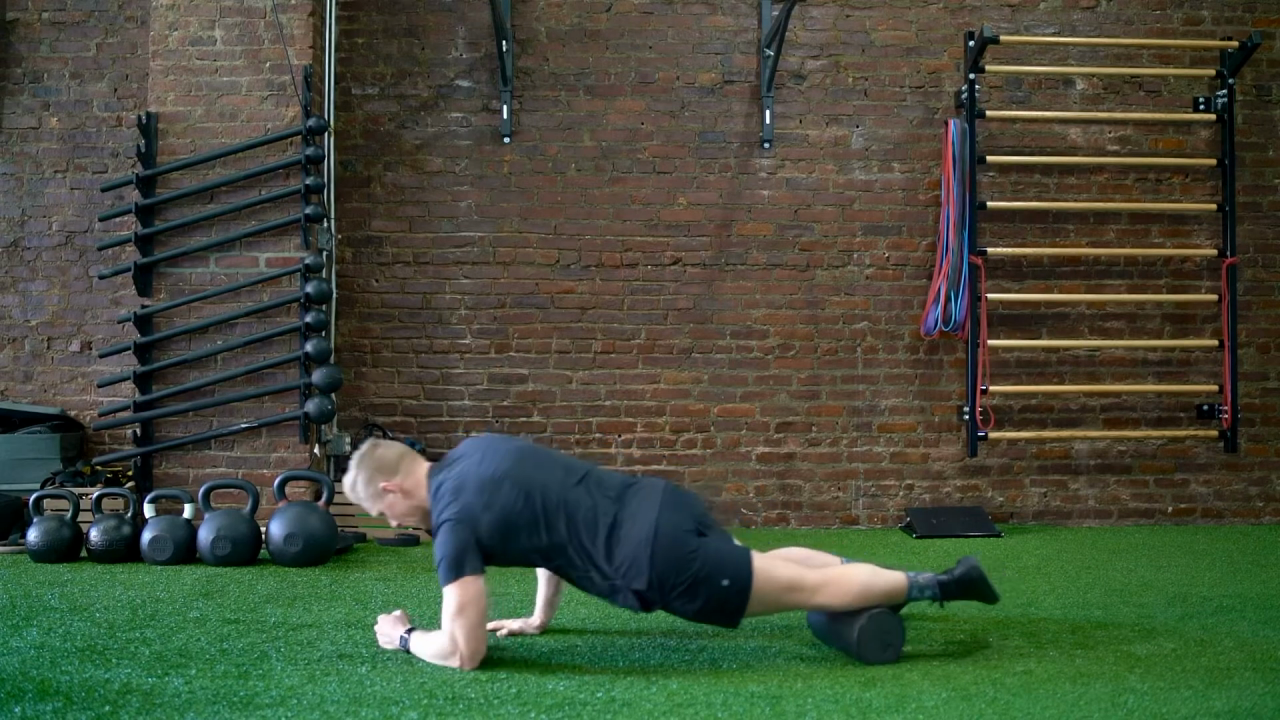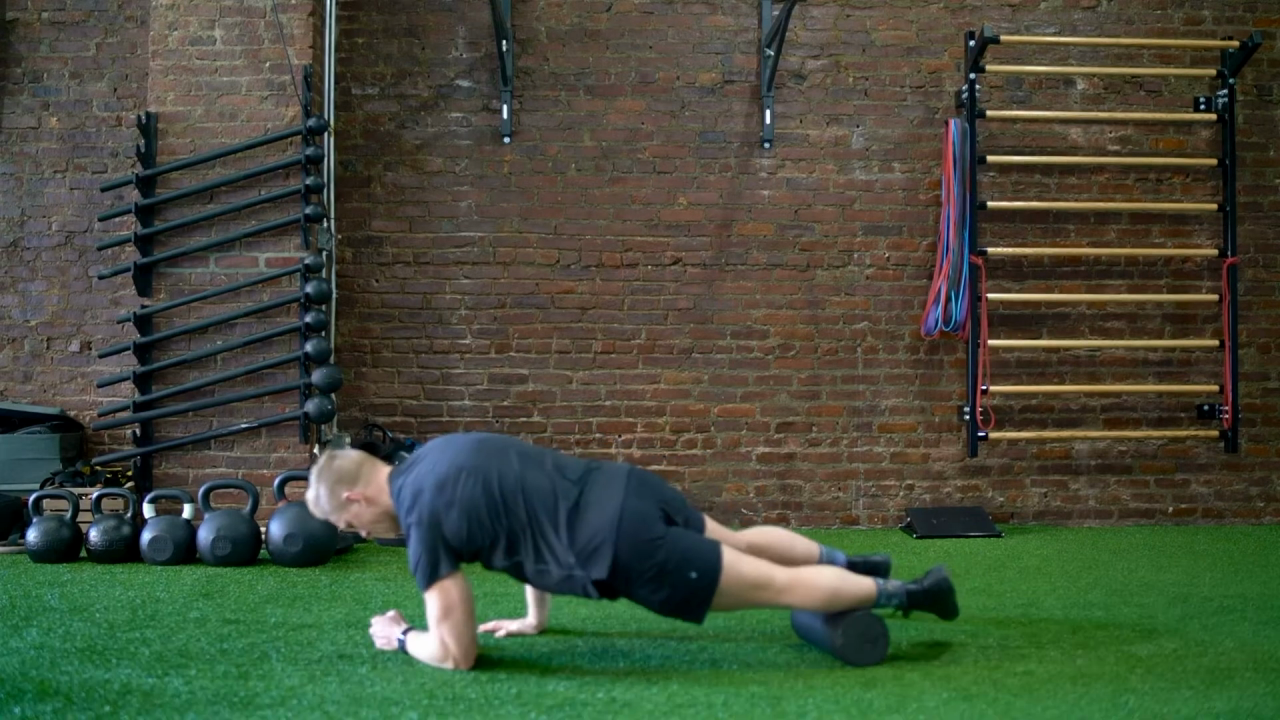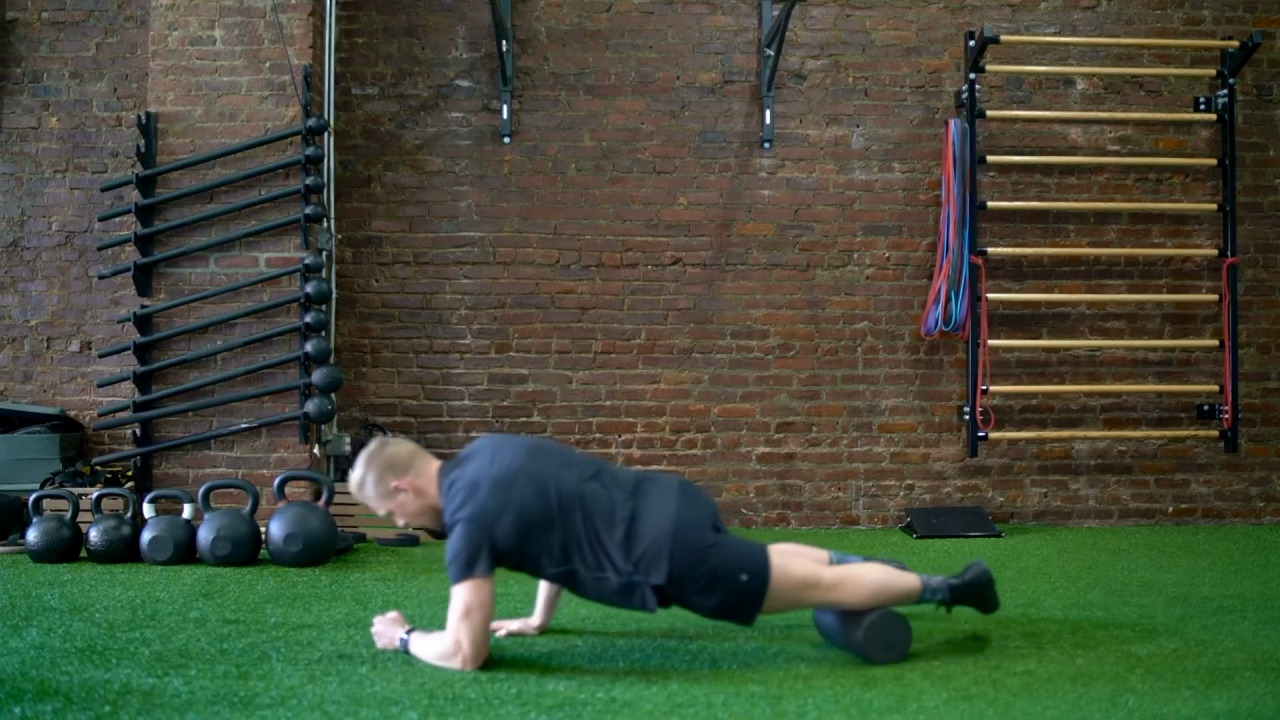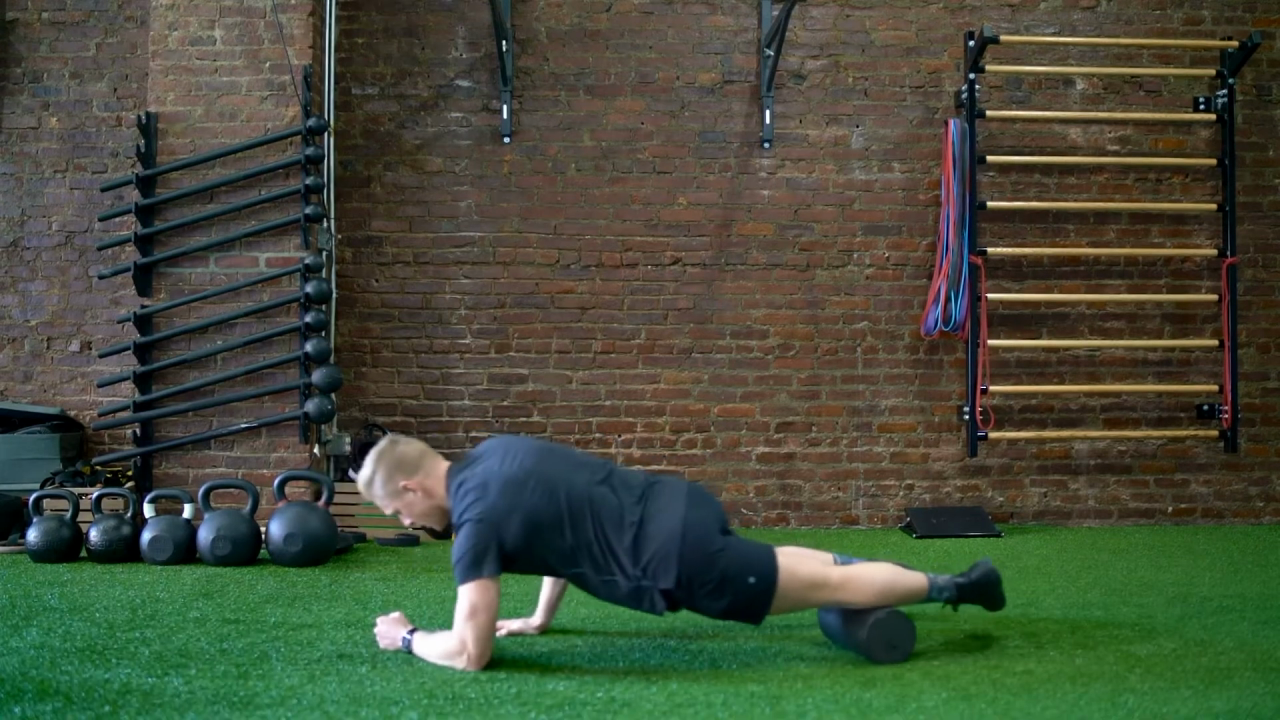
dt=0.4s
person 1, frame 1
left shoulder: (455, 519)
right shoulder: (476, 452)
left elbow: (464, 652)
left wrist: (404, 636)
right wrist: (541, 616)
left hip: (657, 557)
right hip: (662, 504)
left knee: (807, 591)
right knee: (761, 560)
left ankle: (939, 583)
right ankle: (870, 572)
person 1, frame 2
left shoulder: (421, 519)
right shoulder: (438, 456)
left elbow: (457, 653)
left wrist: (401, 637)
right wrist: (535, 618)
left hip: (621, 542)
right hip: (626, 488)
left knee: (772, 587)
right knee: (732, 540)
left ankle: (906, 593)
right ankle: (849, 563)
person 1, frame 3
left shoulder: (469, 516)
right shoulder: (485, 453)
left elbow: (464, 653)
left wrist: (404, 637)
right wrist: (538, 618)
left hip: (667, 553)
right hip: (667, 503)
left knee: (817, 591)
right knee: (754, 556)
left ankle: (950, 587)
right ankle: (850, 562)
person 1, frame 4
left shoulder: (477, 519)
right shoulder: (493, 454)
left elbow: (470, 652)
left wrist: (406, 637)
right wrist: (539, 619)
left hip: (675, 556)
right hip: (676, 506)
left knee: (825, 591)
right knee: (765, 558)
left ankle: (955, 585)
right ankle: (853, 564)
